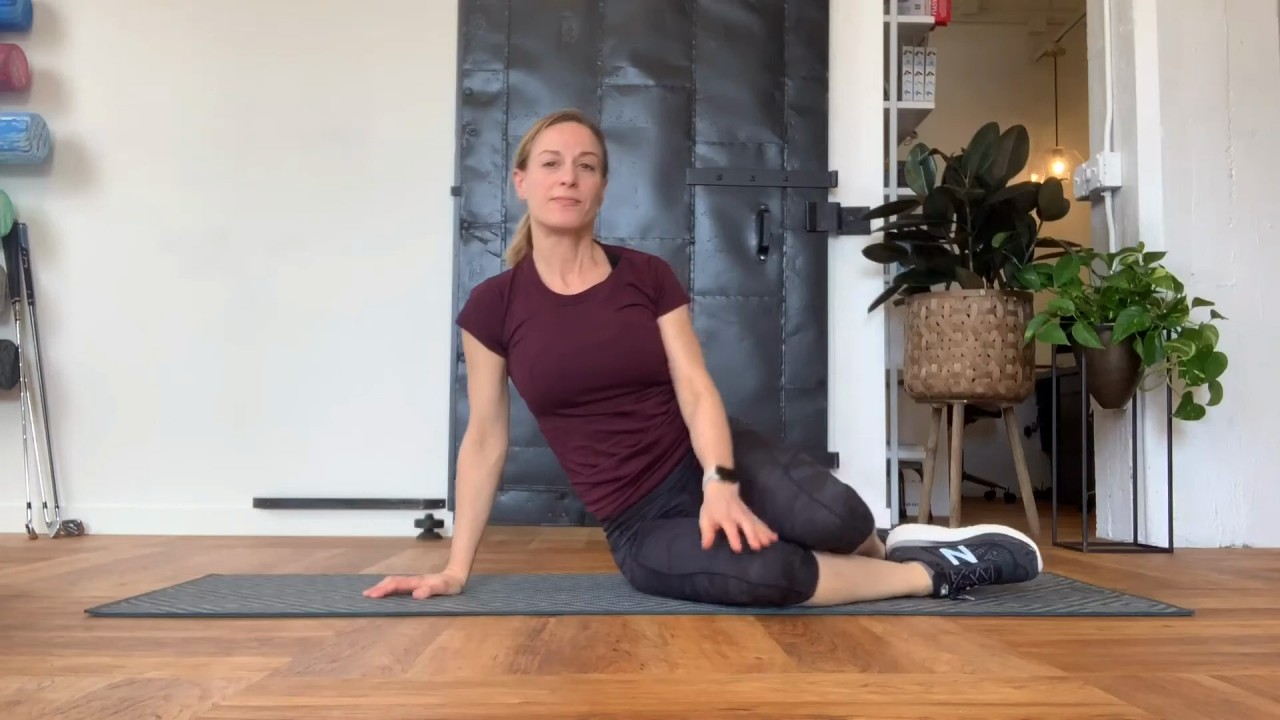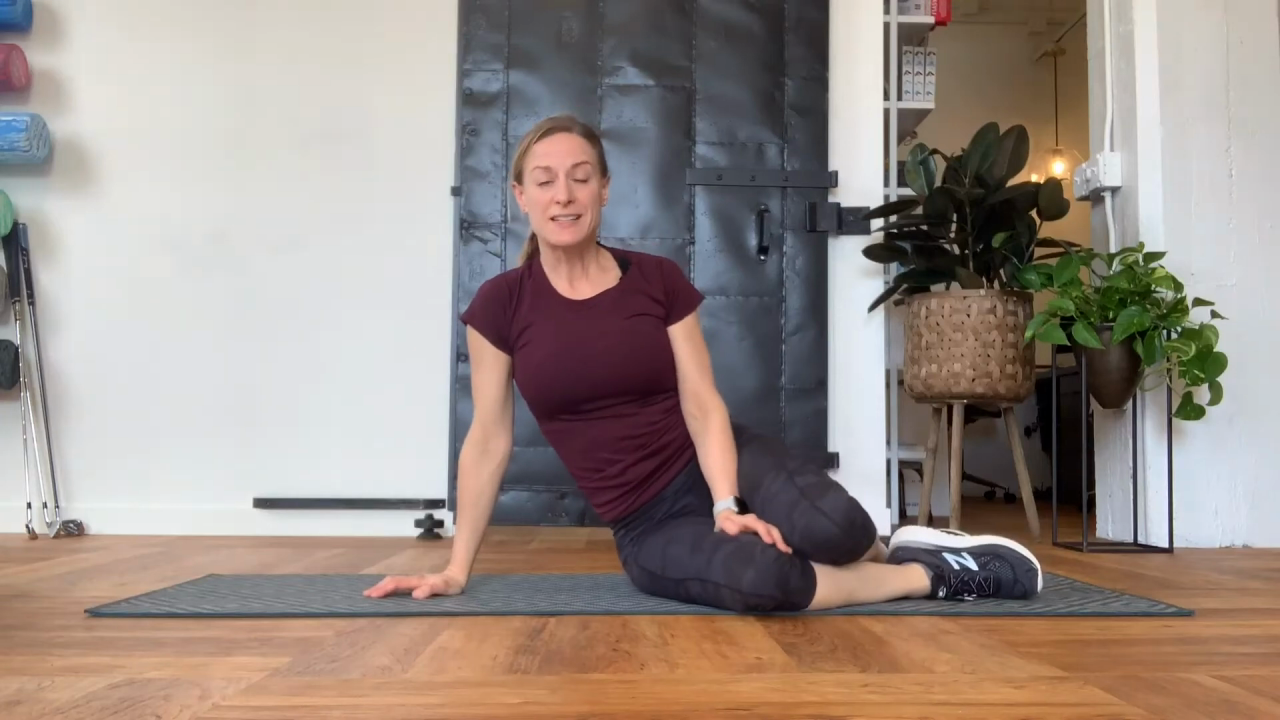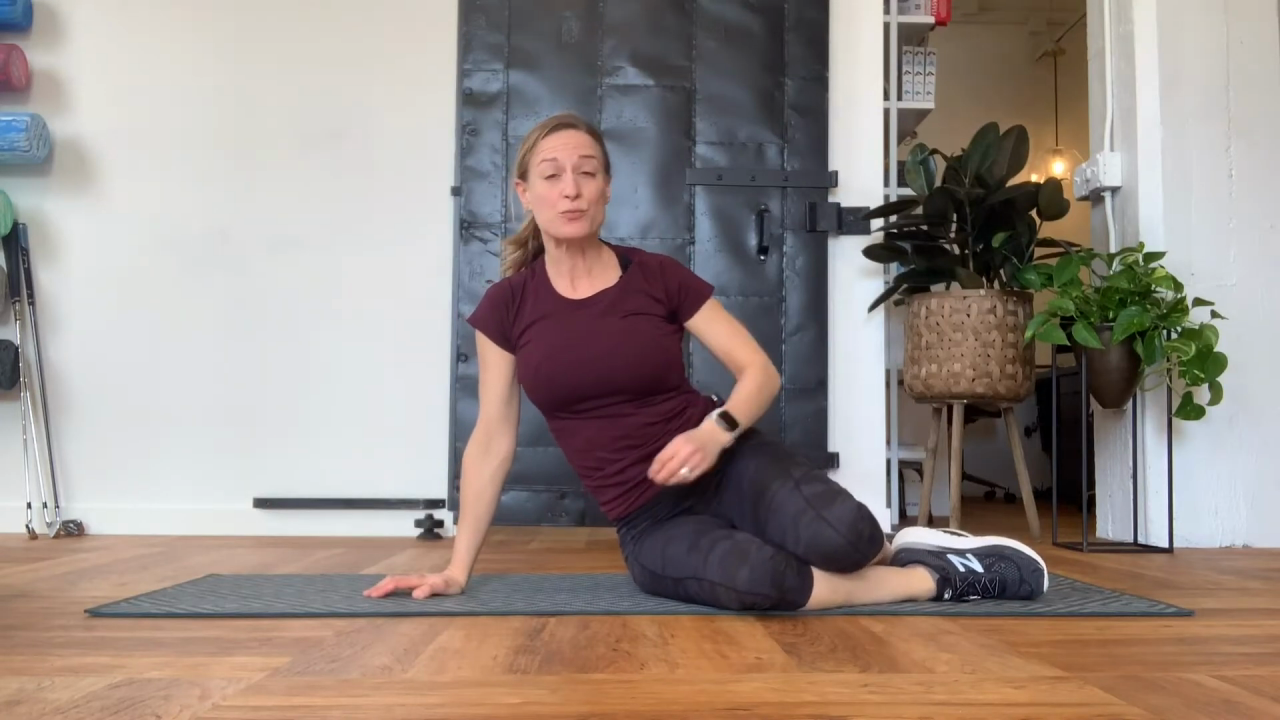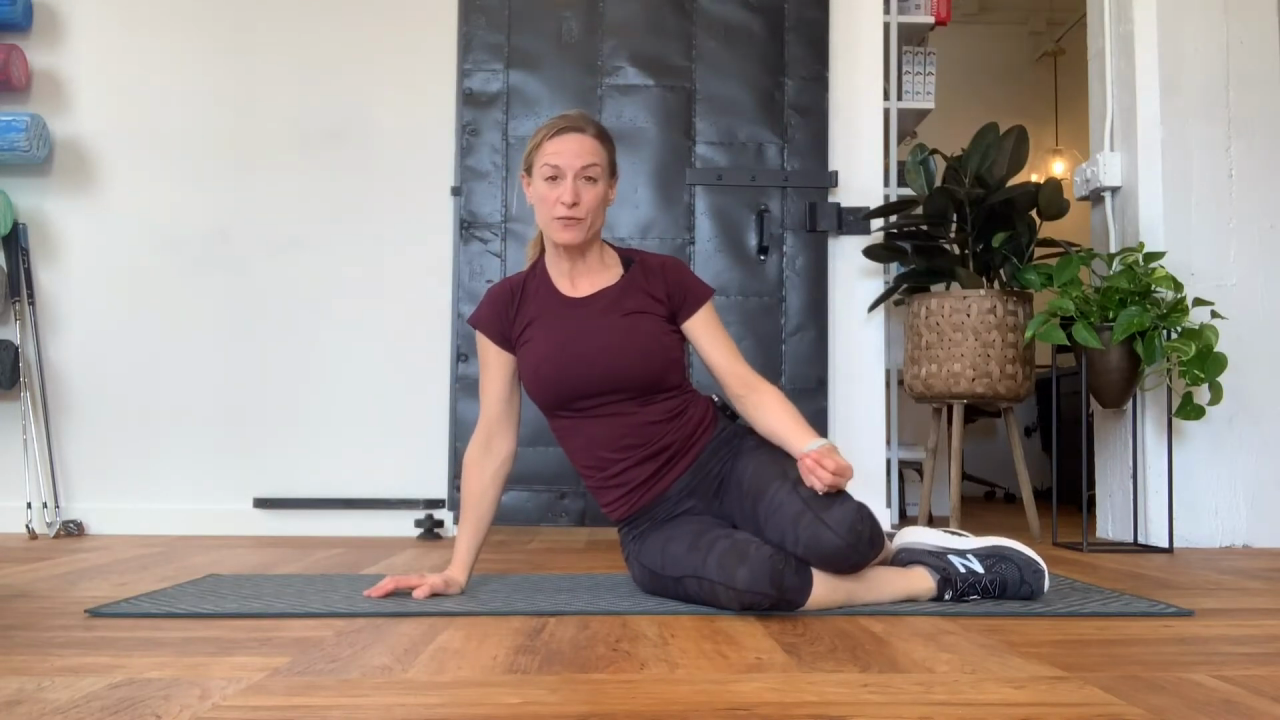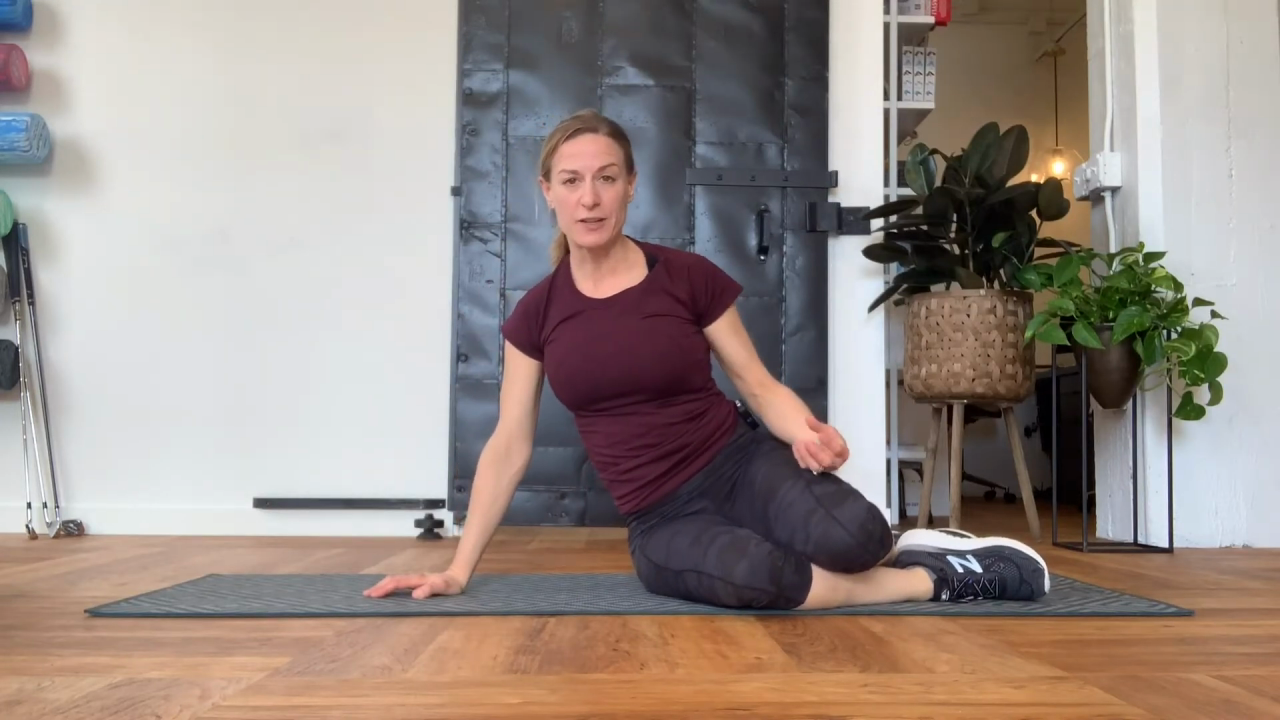
dt=1s
person 1, frame 1
left shoulder: (648, 276)
right shoulder: (493, 305)
left elbow: (696, 389)
right elbow: (485, 440)
left wrist: (723, 484)
right wrist: (455, 569)
left hip: (704, 468)
right hip: (641, 527)
left knee: (833, 516)
right knee: (769, 573)
left ankle: (887, 548)
right ankle: (931, 573)
person 1, frame 2
left shoulder: (659, 280)
right shoulder: (500, 303)
left elbow: (703, 406)
right elbow: (488, 441)
left wrist: (729, 508)
right wrist: (456, 569)
left hip: (716, 465)
right hip: (647, 527)
left knee: (831, 529)
right knee: (760, 579)
left ankle: (893, 549)
right ankle: (929, 575)
person 1, frame 3
left shoulder: (660, 277)
right shoulder: (507, 306)
left elbow: (760, 370)
right elbow: (493, 439)
left wrist: (714, 429)
right wrist: (456, 568)
left hip: (726, 463)
right hip: (650, 523)
left knee: (842, 538)
right knee: (753, 578)
left ankle: (898, 547)
right ankle: (935, 577)
person 1, frame 4
left shoulder: (663, 278)
right shoulder: (507, 307)
left elbow: (745, 385)
right elbow: (494, 439)
left wrist: (813, 449)
right wrist: (457, 568)
left hip: (723, 460)
right hip: (654, 524)
left knee: (837, 537)
right knee: (753, 578)
left ankle: (897, 547)
right ankle: (932, 578)
person 1, frame 5
left shoulder: (689, 275)
right shoulder: (538, 313)
left elbow: (759, 385)
right elbow: (510, 443)
left wrist: (810, 435)
right wrist: (459, 568)
left hip: (740, 463)
right hip: (663, 522)
left knee: (850, 537)
right knee: (754, 576)
left ankle: (895, 546)
right ankle: (931, 579)
